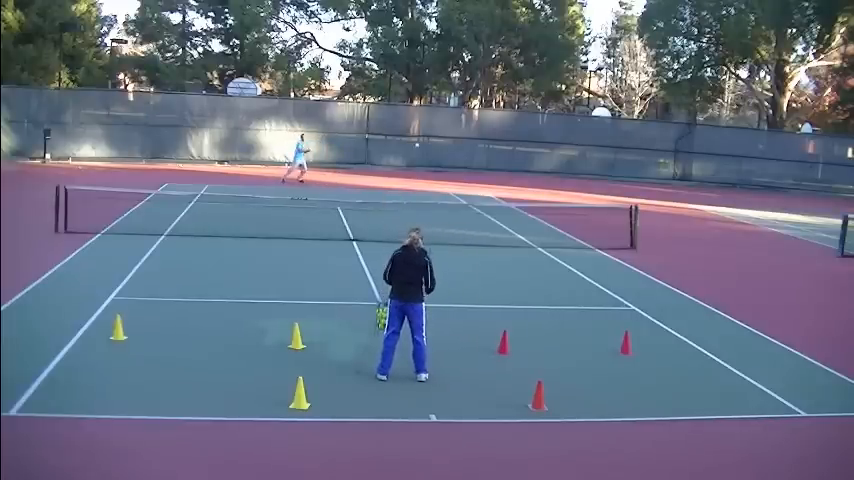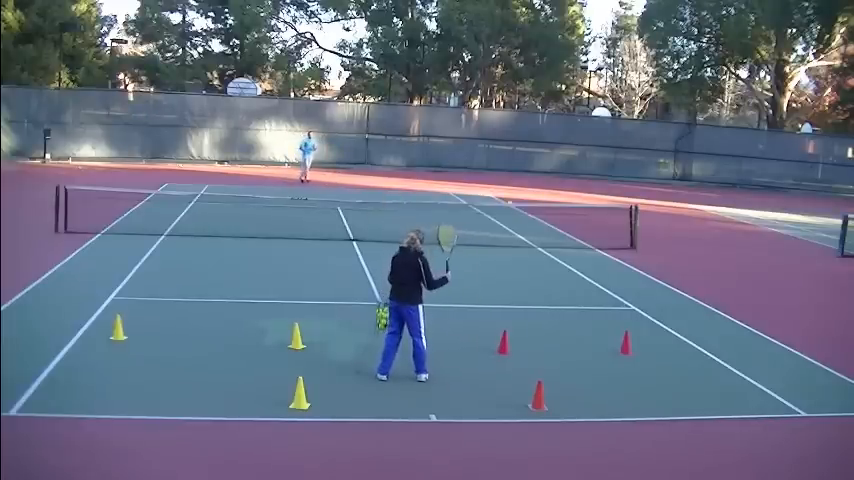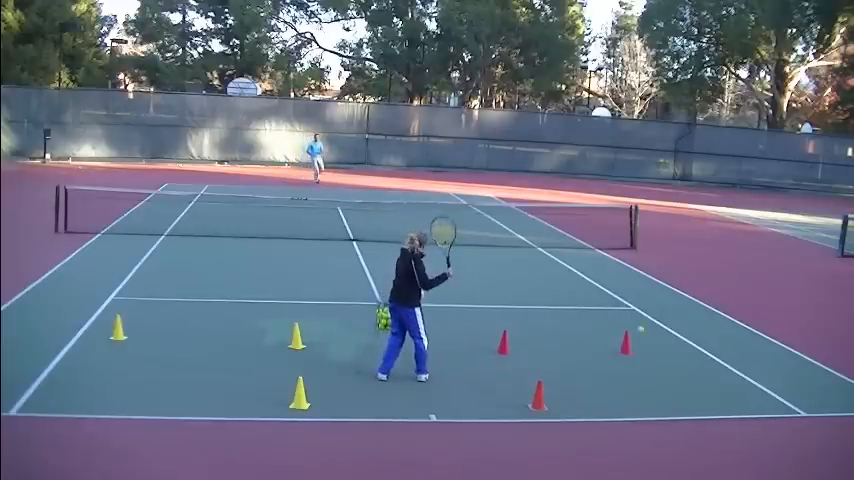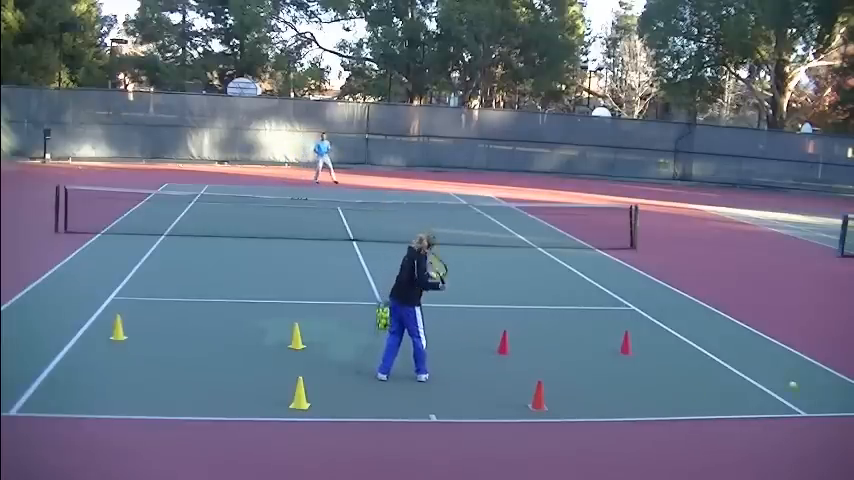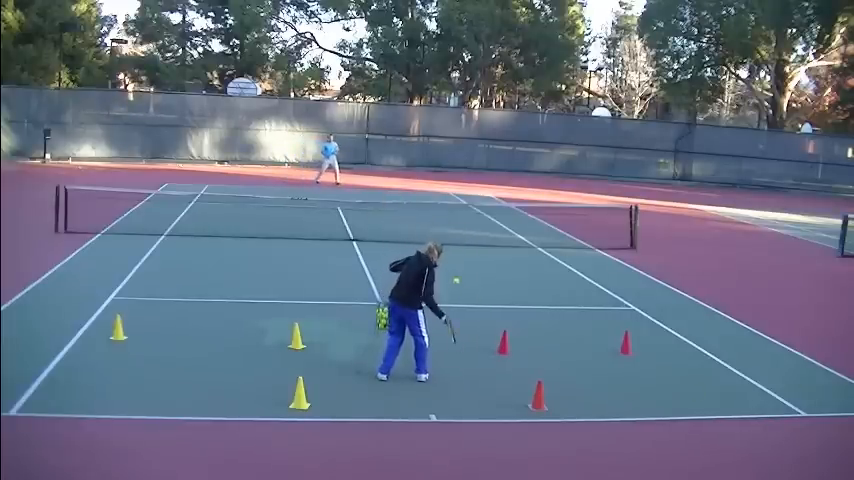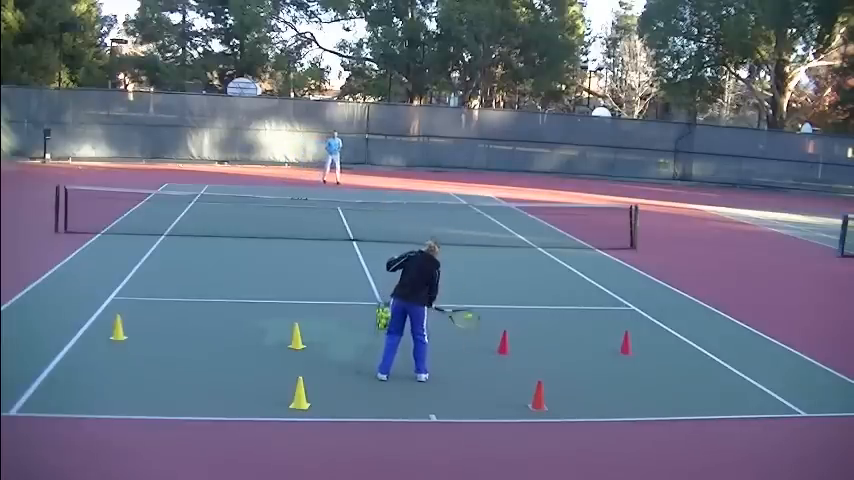
dt=0.2s
person 1, frame 1
left shoulder: (397, 254)
right shoulder: (425, 259)
left elbow: (386, 277)
right elbow: (429, 285)
right wrist: (428, 290)
left hip: (396, 300)
right hip: (415, 302)
left knee: (391, 335)
right knee: (419, 337)
left ankle: (383, 371)
right ankle: (421, 372)
person 1, frame 2
left shoulder: (397, 256)
right shoulder: (420, 260)
right elbow: (430, 284)
right wrist: (445, 279)
left hip: (395, 301)
right hip: (411, 303)
left knee: (392, 335)
right knee: (418, 337)
left ankle: (383, 371)
right ankle: (421, 372)
person 1, frame 3
left shoulder: (403, 257)
right shoulder: (415, 260)
right elbow: (425, 284)
right wrist: (445, 276)
left hip: (395, 302)
right hip: (409, 305)
left knee: (396, 336)
right knee: (420, 338)
left ankle: (383, 371)
right ankle: (422, 373)
person 1, frame 4
left shoulder: (410, 255)
right shoulder: (419, 259)
right elbow: (422, 284)
left wrist: (425, 275)
right wrist: (437, 285)
left hip: (395, 300)
right hip: (409, 304)
left knee: (394, 336)
right knee: (418, 338)
left ankle: (383, 371)
right ankle: (421, 373)
person 1, frame 5
left shoulder: (412, 259)
right shoulder: (428, 269)
left elbow: (393, 267)
right elbow: (427, 298)
right wrist: (441, 315)
left hip: (394, 301)
right hip: (411, 306)
left knee: (395, 336)
right knee: (421, 339)
left ankle: (383, 371)
right ankle: (421, 373)
person 1, frame 6
left shoulder: (412, 256)
right shoulder: (435, 269)
left elbow: (390, 267)
right elbow: (432, 294)
left wrist: (393, 260)
right wrist: (429, 305)
left hip: (399, 299)
right hip: (417, 304)
left knee: (393, 335)
right knee: (420, 337)
left ankle: (383, 371)
right ankle: (421, 372)
